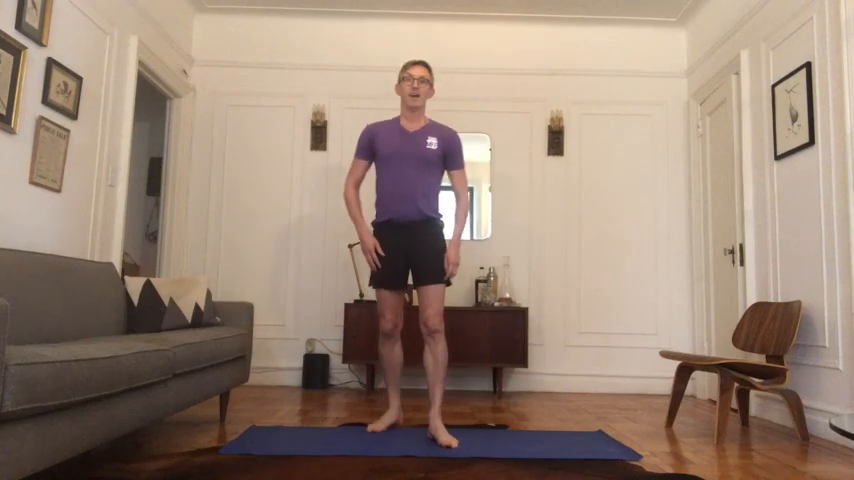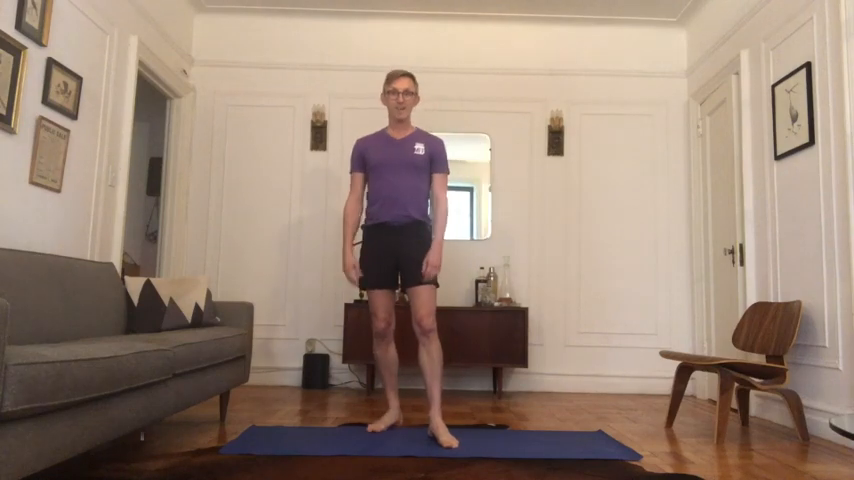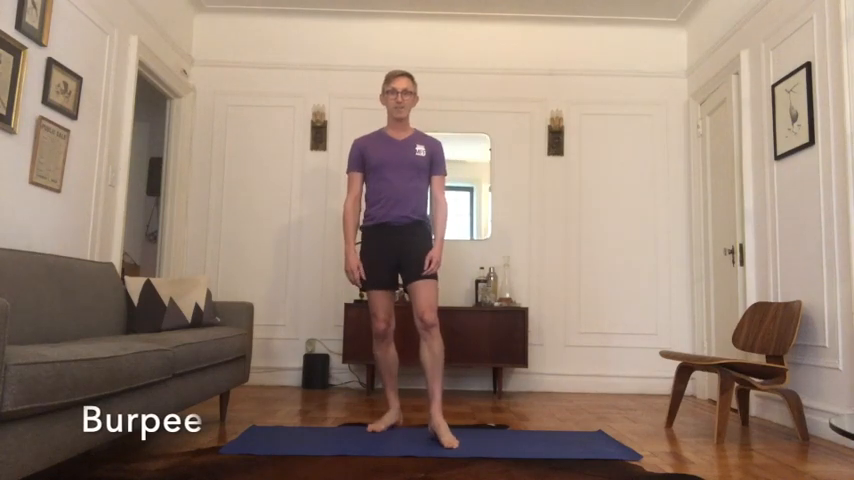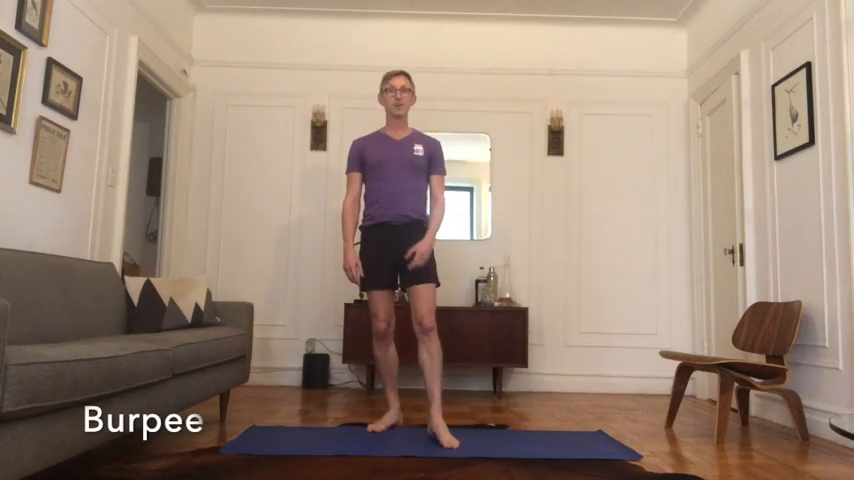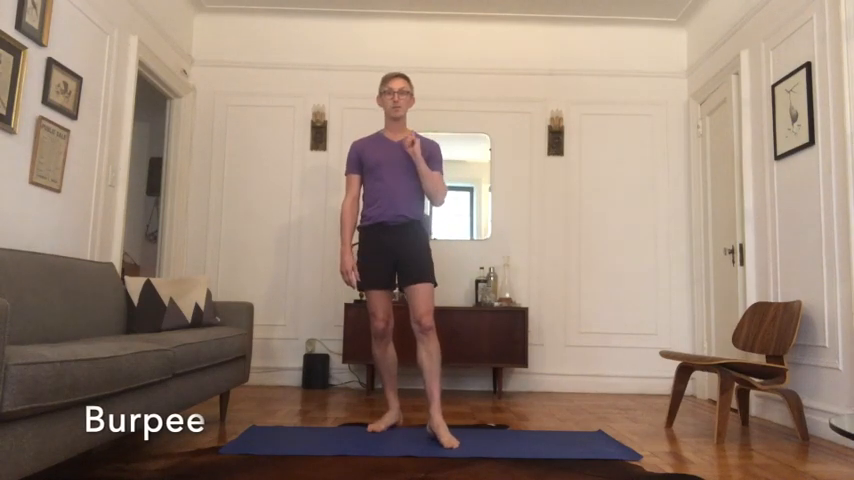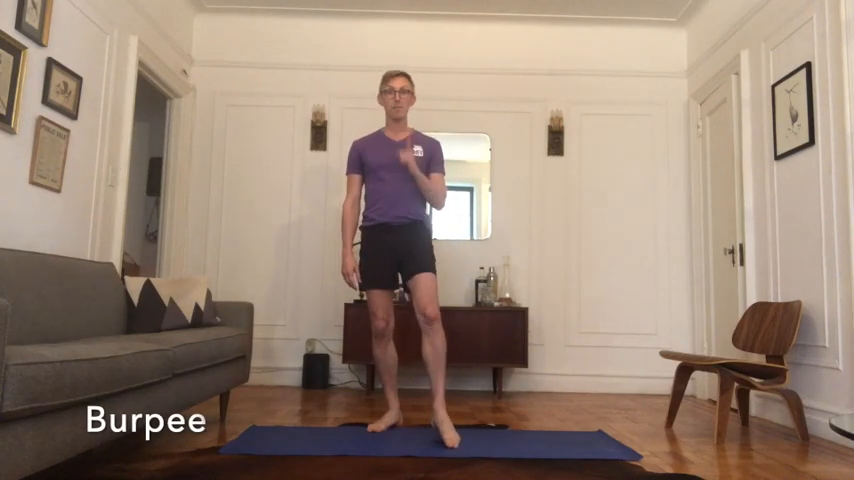
dt=0.5s
person 1, frame 1
left shoulder: (446, 137)
right shoulder: (375, 133)
left elbow: (462, 193)
right elbow: (351, 186)
left wrist: (455, 243)
right wrist: (363, 232)
left hip: (428, 234)
right hip: (386, 235)
left knee: (432, 326)
right knee: (388, 328)
left ankle: (435, 418)
right ankle: (394, 407)
person 1, frame 2
left shoulder: (432, 145)
right shoulder: (365, 145)
left elbow: (440, 199)
right elbow: (354, 200)
left wrist: (436, 246)
right wrist: (347, 249)
left hip: (417, 236)
right hip: (376, 238)
left knee: (426, 326)
right knee: (382, 328)
left ankle: (435, 416)
right ankle: (393, 408)
person 1, frame 3
left shoulder: (431, 146)
right shoulder: (363, 145)
left elbow: (438, 200)
right elbow: (353, 200)
left wrist: (438, 244)
right wrist: (350, 250)
left hip: (416, 236)
right hip: (376, 237)
left knee: (428, 321)
right knee: (382, 329)
left ankle: (436, 414)
right ankle: (393, 408)
person 1, frame 4
left shoulder: (430, 146)
right shoulder: (362, 146)
left elbow: (438, 199)
right elbow: (352, 199)
left wrist: (429, 239)
right wrist: (348, 247)
left hip: (415, 240)
right hip: (376, 238)
left knee: (426, 325)
right knee: (382, 328)
left ankle: (436, 417)
right ankle: (393, 409)
person 1, frame 5
left shoulder: (428, 147)
right shoulder: (361, 147)
left elbow: (438, 198)
right elbow: (350, 201)
left wrist: (416, 157)
right wrist: (345, 249)
left hip: (412, 235)
right hip: (373, 238)
left knee: (425, 324)
right knee: (380, 328)
left ankle: (436, 415)
right ankle: (393, 407)
person 1, frame 6
left shoulder: (429, 146)
right shoulder: (362, 146)
left elbow: (439, 200)
right elbow: (351, 201)
left wrist: (416, 170)
right wrist: (347, 251)
left hip: (415, 235)
right hip: (376, 238)
left knee: (429, 315)
right knee: (381, 327)
left ankle: (440, 409)
right ankle: (393, 408)
